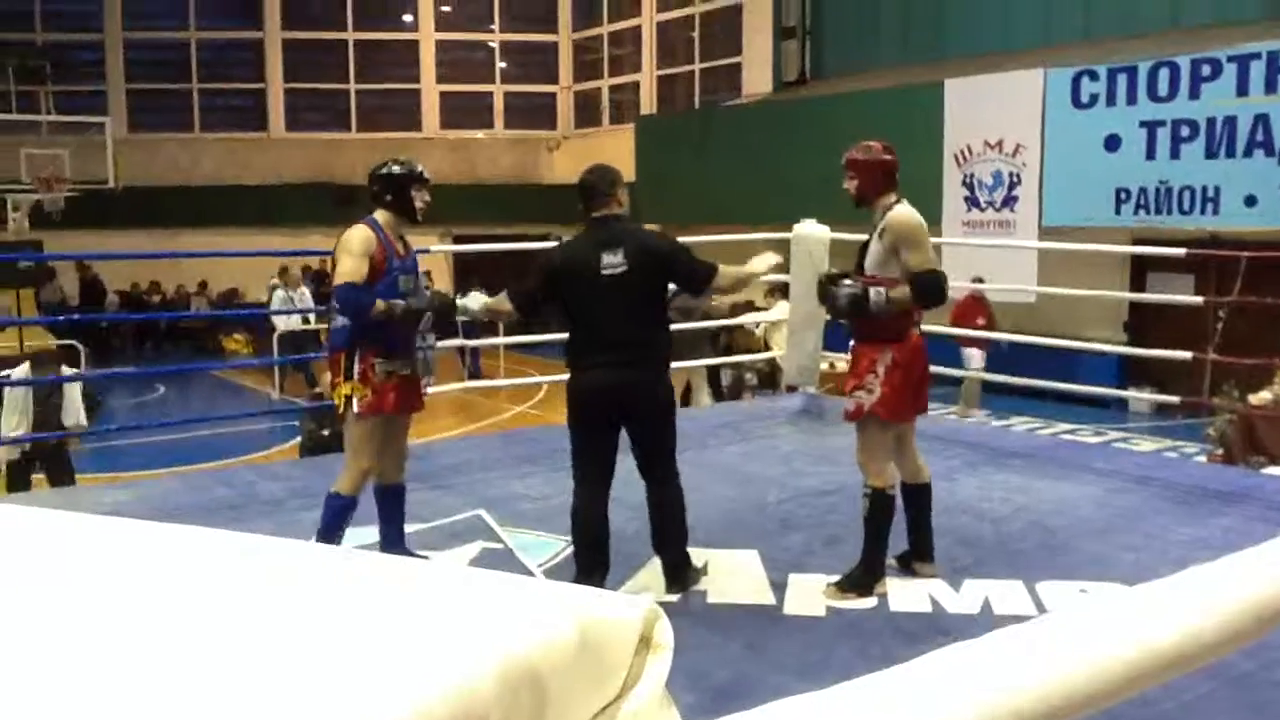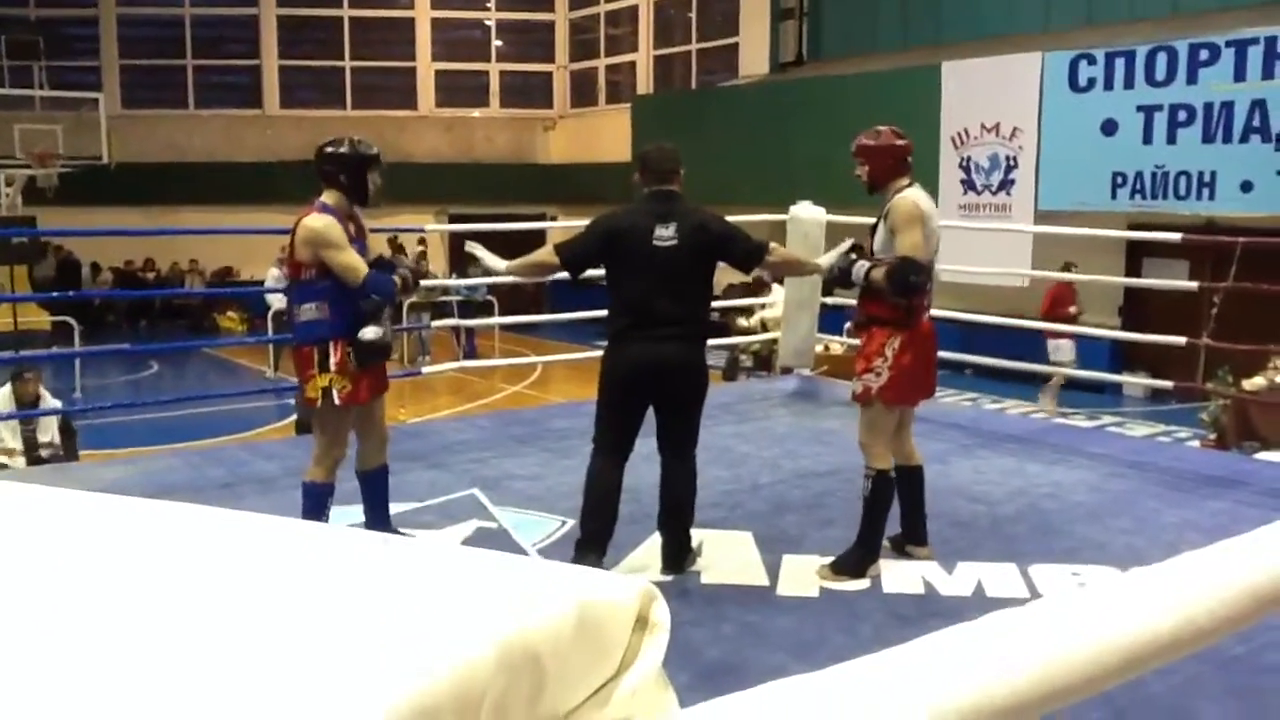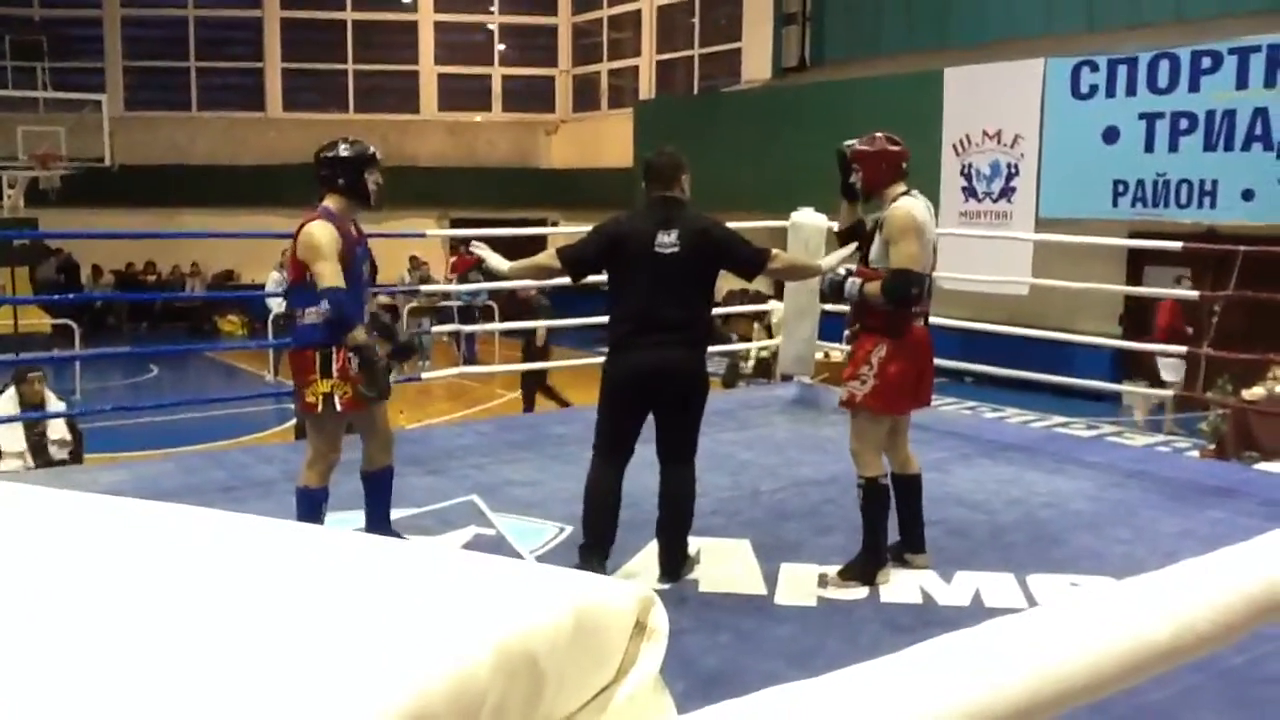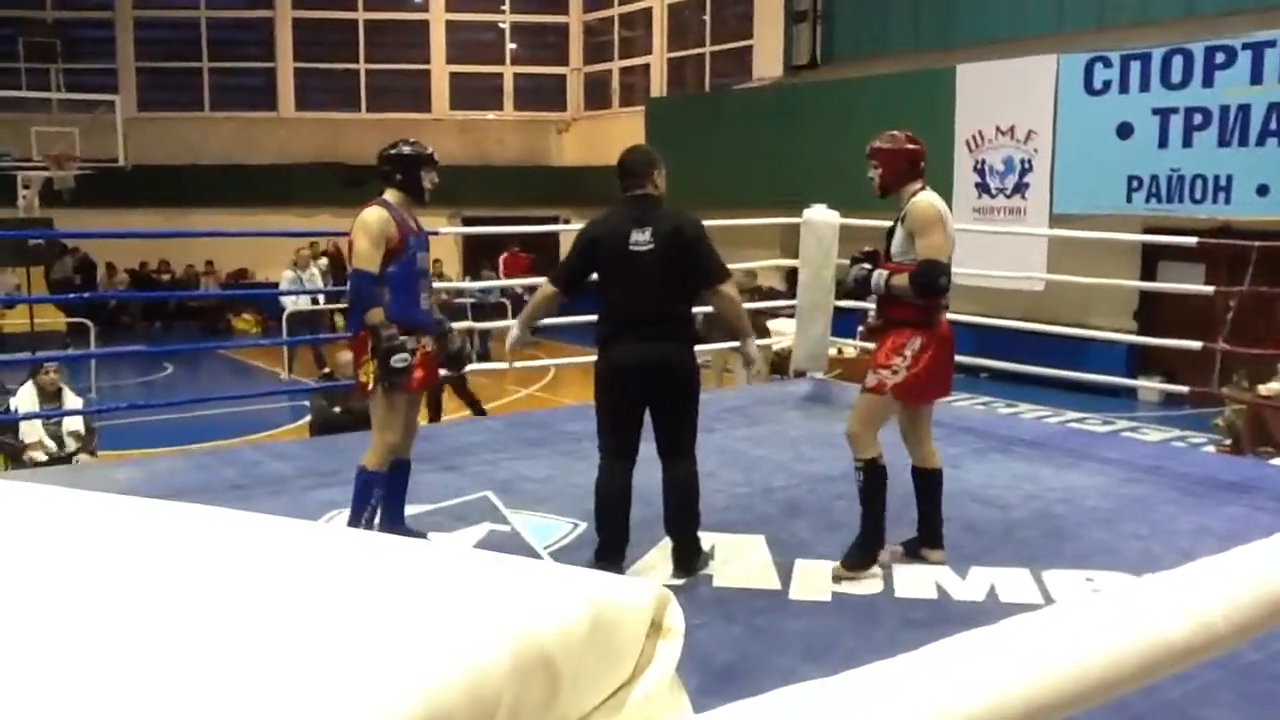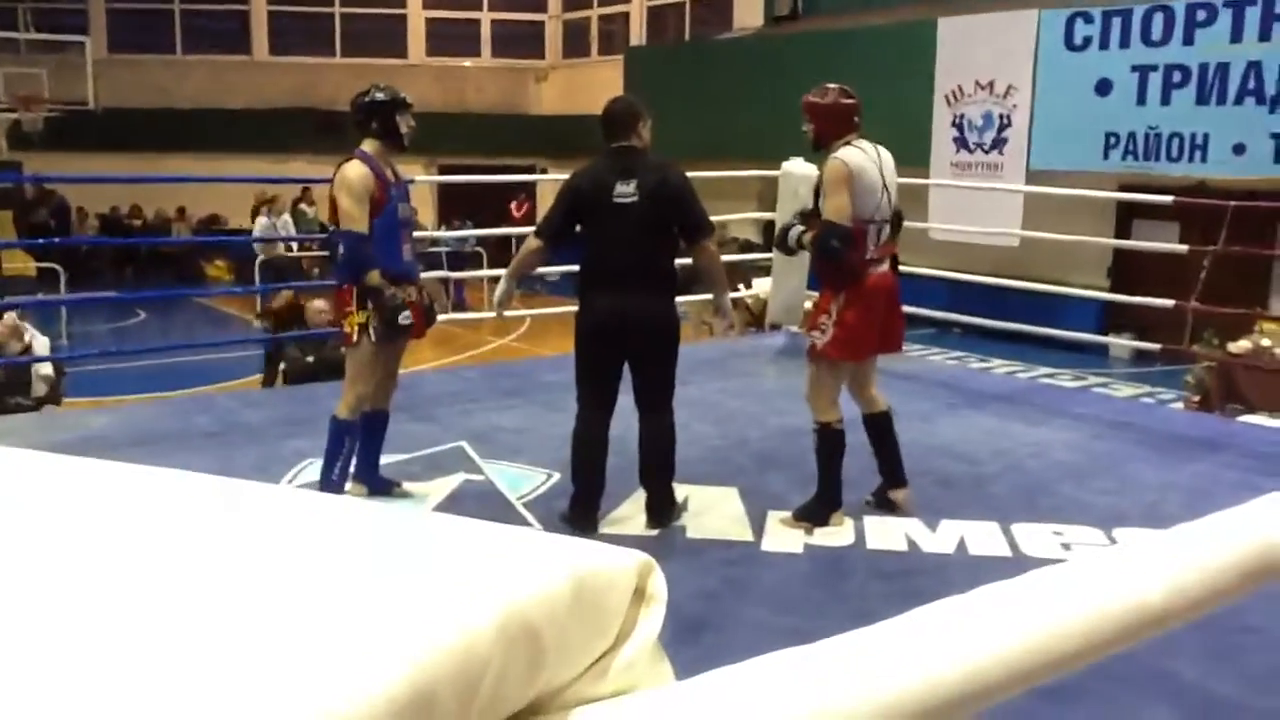
dt=1s
person 1, frame 1
left shoulder: (899, 220)
right shoulder: (892, 220)
left elbow: (932, 289)
left wrist: (868, 299)
right wrist: (848, 288)
left hip: (888, 352)
right hip: (896, 348)
left knee: (873, 461)
right knee: (903, 452)
left ankle: (871, 571)
right ankle: (920, 554)
person 1, frame 2
left shoulder: (905, 205)
right shoulder: (914, 201)
left elbow: (908, 278)
left wrist: (857, 271)
right wrist: (859, 258)
left hip: (894, 337)
right hip: (905, 334)
left knee: (874, 444)
right knee: (898, 437)
left ankle: (865, 554)
right ankle: (914, 537)
person 1, frame 3
left shoulder: (901, 214)
right shoulder: (905, 207)
left elbow: (904, 290)
right elbow: (851, 241)
left wrist: (848, 287)
right wrist: (847, 192)
left hip: (887, 344)
right hip: (902, 340)
left knee: (865, 449)
right knee: (896, 444)
left ankle: (871, 561)
right ankle: (912, 545)
person 1, frame 4
left shoulder: (922, 208)
right shoulder: (917, 207)
left elbow: (932, 281)
left wrist: (876, 280)
right wrist: (876, 266)
left hip: (915, 338)
right hip: (912, 334)
left knee: (861, 430)
right knee: (917, 436)
left ankle: (869, 545)
right ankle: (930, 540)
person 1, frame 5
left shoulder: (839, 164)
right shoulder: (881, 156)
left elbow: (833, 243)
left wrist: (796, 235)
left hip: (849, 291)
right hip: (879, 282)
left knee: (821, 396)
right knee: (863, 386)
left ankle: (828, 503)
right ankle: (895, 484)
person 2, frame 1
left shoulder: (564, 256)
right shoulder: (654, 244)
left elbow: (514, 307)
right elbow: (717, 282)
left wrist: (480, 304)
right wrist: (752, 270)
left hip: (590, 384)
right hip: (648, 381)
left knee: (591, 484)
right knee: (662, 478)
left ankle: (590, 581)
right ankle: (678, 571)
person 2, frame 2
left shoulder: (617, 223)
right shoulder: (705, 224)
left elbow: (554, 259)
right elbow: (769, 258)
left wrist: (504, 267)
right wrist: (817, 266)
left hip: (627, 356)
right hip: (684, 358)
left knee: (608, 455)
right knee: (678, 456)
left ankle: (588, 554)
right ankle: (676, 553)
person 2, frame 3
left shoulder: (620, 229)
right shoulder: (707, 231)
left elbow: (557, 262)
right elbow: (771, 263)
left wrist: (507, 267)
right wrist: (821, 267)
left hip: (628, 362)
right hip: (685, 364)
left knee: (608, 460)
right knee: (678, 462)
left ankle: (592, 558)
right ankle: (674, 560)
person 2, frame 4
left shoulder: (600, 229)
right shoulder: (682, 226)
left elbow: (555, 288)
right elbow: (721, 290)
left wrist: (521, 326)
right wrist: (747, 339)
left hip: (618, 358)
right hip: (673, 357)
left knee: (615, 460)
right knee: (679, 458)
left ankle: (609, 558)
right ankle: (687, 554)
person 2, frame 5
left shoulder: (584, 180)
right shoulder: (668, 178)
left elbow: (540, 241)
right elbow: (702, 246)
left wrist: (508, 281)
right wrist: (721, 294)
left hip: (599, 310)
right hip: (654, 310)
left knee: (593, 412)
right knee: (656, 410)
left ankle: (584, 509)
right ankle: (660, 506)
person 3, frame 1
left shoulder: (403, 244)
right shoulder: (361, 237)
right elbow: (347, 298)
left wrist: (433, 305)
right wrist: (404, 311)
left hip: (398, 364)
right hip: (362, 364)
left knee: (394, 461)
right knee: (360, 466)
left ankle: (393, 548)
person 3, frame 2
left shoulder: (353, 221)
right shoulder: (317, 226)
left elbow: (373, 282)
right elbow: (368, 285)
left wrist: (376, 324)
right wrist: (404, 279)
left hip: (358, 346)
right hip: (326, 352)
left knee: (375, 438)
right knee: (330, 451)
left ankle: (379, 528)
person 3, frame 3
left shoulder: (352, 228)
right shoulder: (320, 231)
right elbow: (335, 301)
left wrist: (385, 336)
right wrist: (368, 355)
left hip: (353, 354)
right hip: (325, 357)
left knee: (380, 439)
right knee: (323, 456)
left ankle: (379, 530)
person 3, frame 4
left shoulder: (412, 223)
right shoulder: (375, 218)
right elbow: (361, 287)
left wrist: (438, 331)
right wrist: (385, 338)
left hip: (414, 342)
right hip: (385, 344)
left knee: (405, 437)
right knee: (386, 440)
left ankle: (392, 523)
right ankle: (357, 531)
person 3, frame 5
left shoulder: (391, 172)
right shoulder: (356, 173)
right elbow: (354, 246)
left wrist: (416, 291)
right wrist: (384, 296)
left hip: (397, 293)
right hip: (370, 298)
left knee: (383, 390)
right knee: (358, 393)
left ankle: (367, 475)
right ankle: (330, 486)
